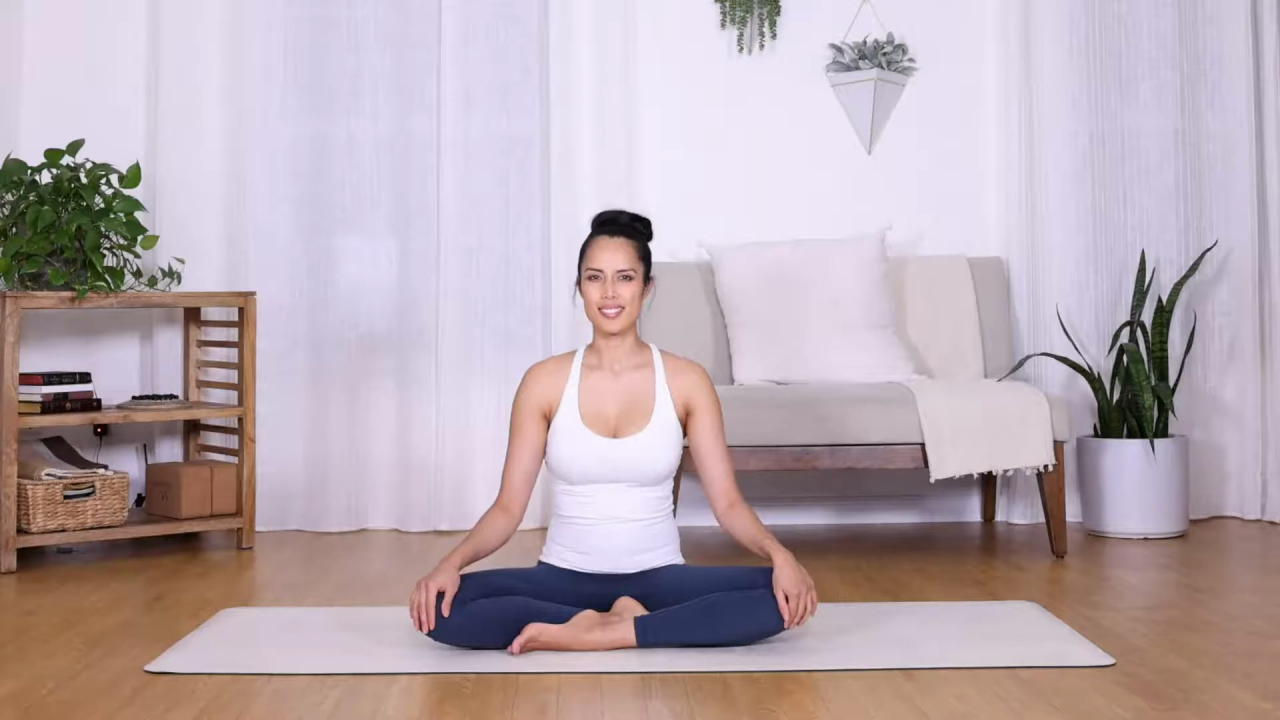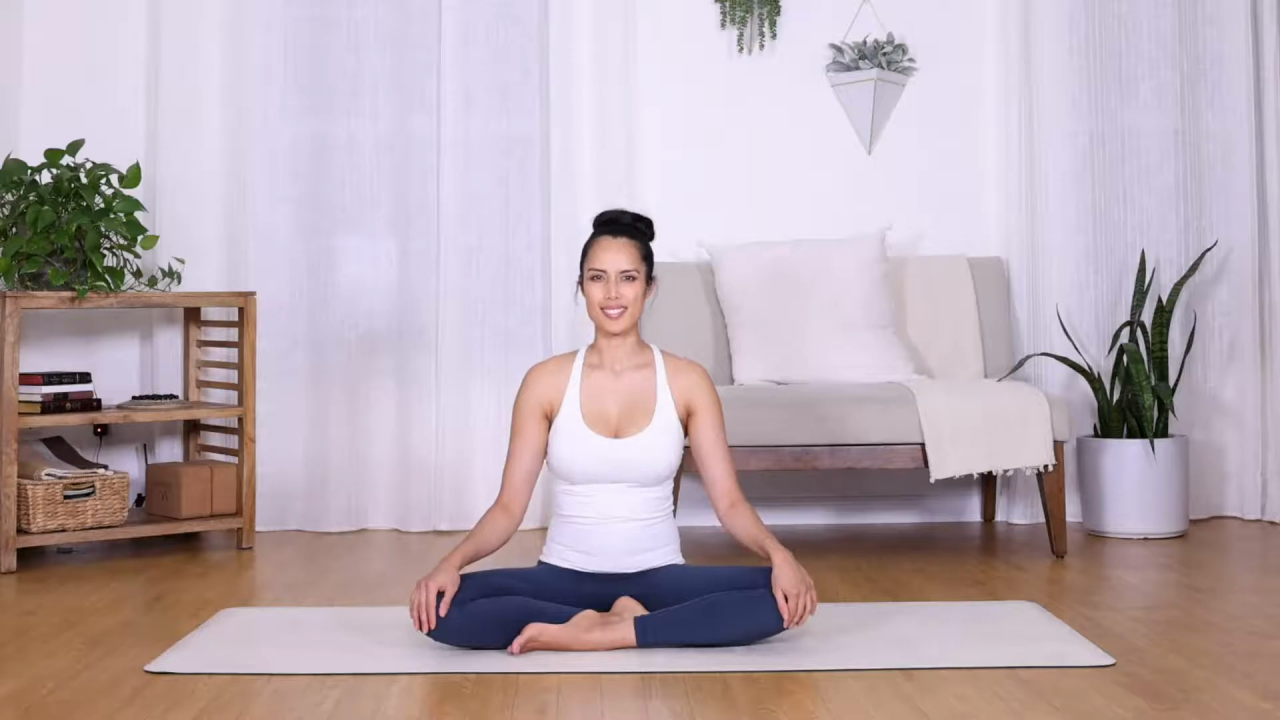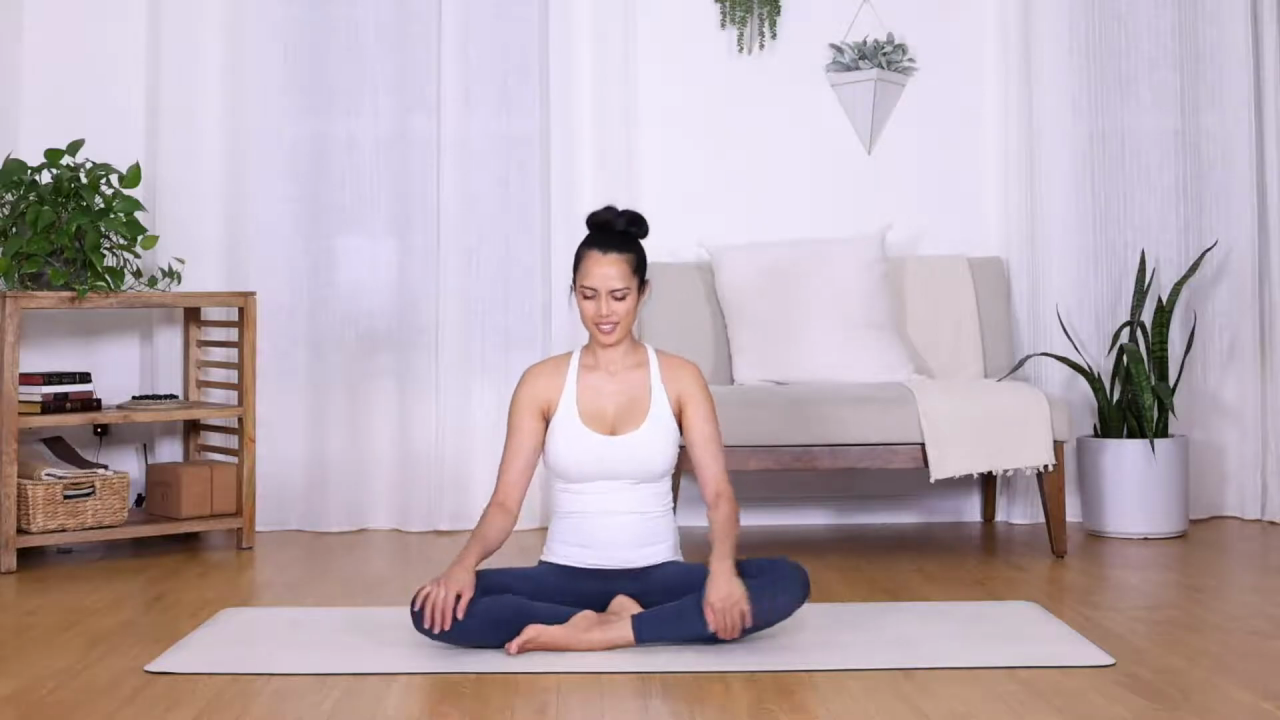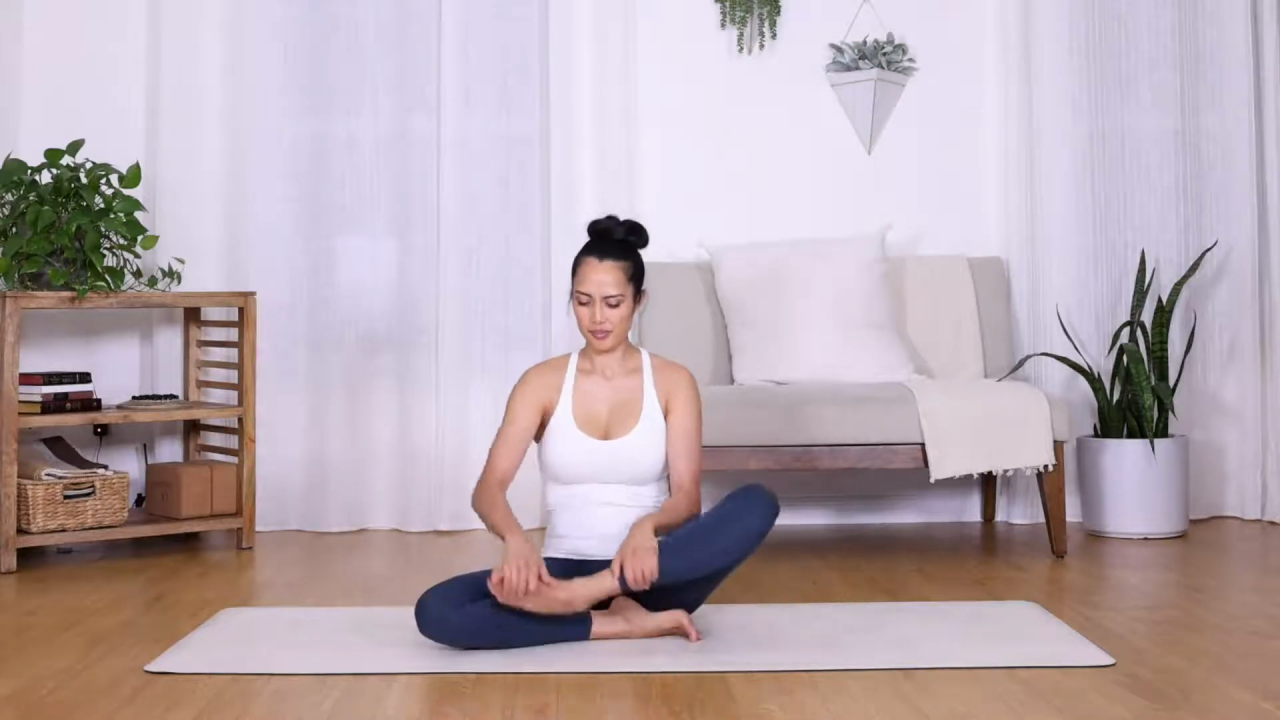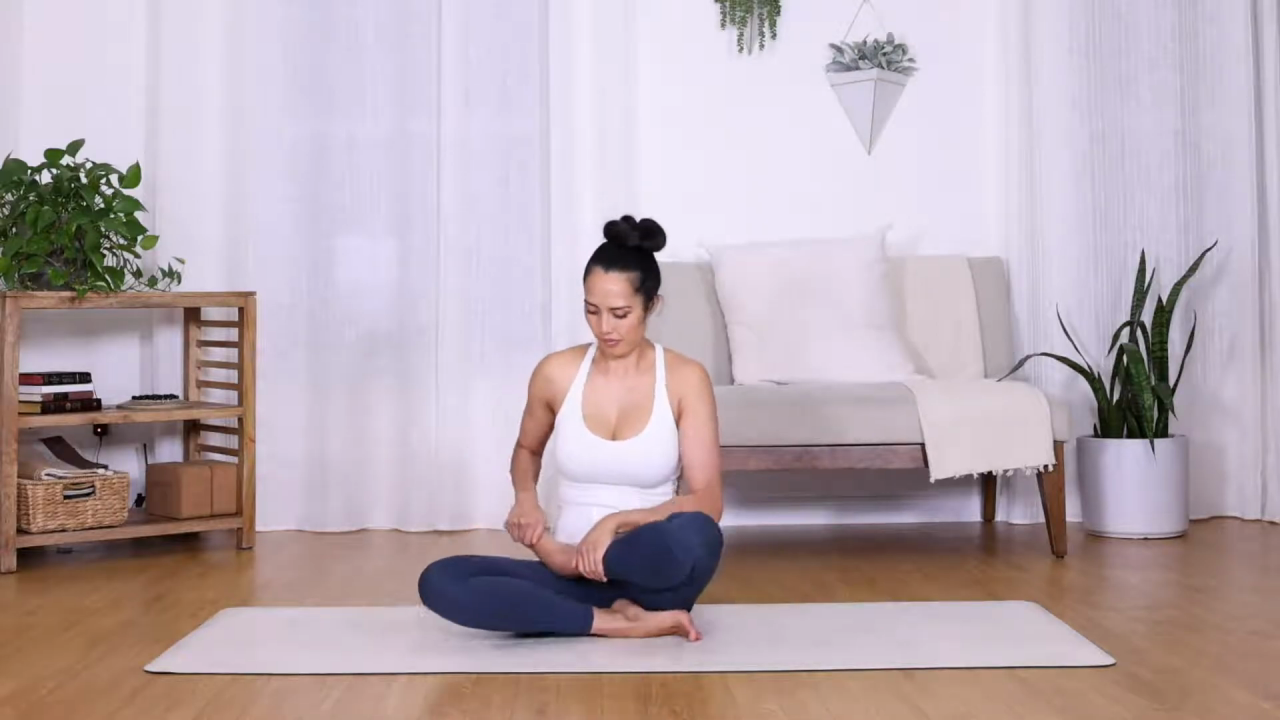
dt=0.7s
person 1, frame 1
left shoulder: (687, 380)
right shoulder: (544, 380)
left elbow: (727, 502)
right elbow: (508, 507)
left wrist: (780, 556)
right wrist: (451, 563)
left hip: (657, 576)
right hip: (566, 576)
left knee: (785, 595)
right knee: (441, 608)
left ankle: (600, 632)
right ankle: (616, 621)
person 1, frame 2
left shoulder: (687, 381)
right shoulder: (546, 381)
left elbow: (729, 501)
right elbow: (509, 506)
left wrist: (779, 555)
right wrist: (451, 563)
left hip: (657, 577)
right hip: (565, 576)
left knee: (782, 596)
right knee: (440, 609)
left ankle: (601, 631)
right ankle: (621, 621)
person 1, frame 3
left shoulder: (681, 378)
right shoulder: (542, 382)
left elbow: (719, 493)
right elbow: (505, 500)
left wrist: (722, 566)
right wrist: (465, 563)
left hip: (656, 575)
right hip: (567, 575)
left knee: (788, 582)
right knee: (437, 608)
left ankle: (599, 631)
right ankle: (653, 624)
person 1, frame 4
left shoulder: (673, 382)
right shoulder: (542, 382)
left elbow: (688, 497)
right elbow: (488, 489)
left wrist: (646, 528)
right wrist: (516, 539)
left hip: (649, 572)
right hip: (563, 571)
left knee: (757, 504)
right knee: (436, 612)
left ankle: (588, 597)
right ankle: (631, 620)
person 1, frame 5
left shoulder: (686, 379)
right shoulder: (555, 373)
left elbow: (707, 502)
right elbow: (526, 451)
left wrist: (617, 522)
right wrist: (526, 497)
left hip: (651, 575)
right hip: (567, 570)
left knee: (694, 536)
right knee: (439, 583)
right ankle: (617, 623)
